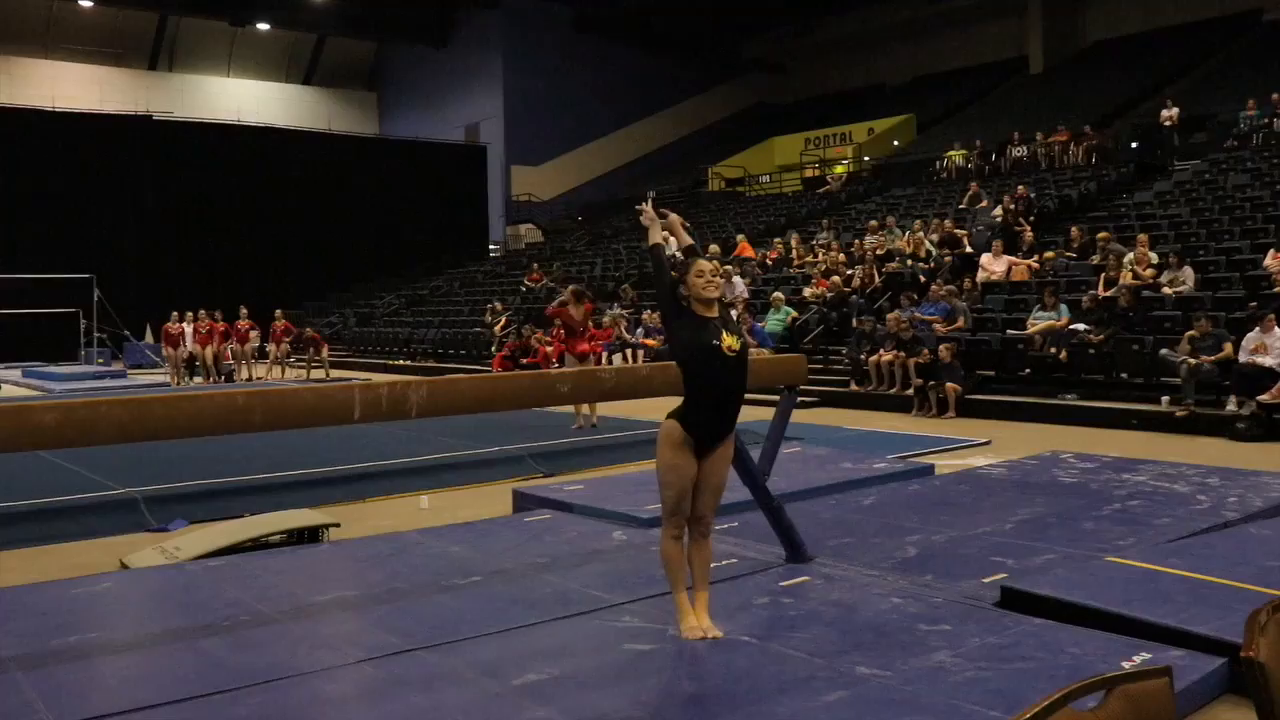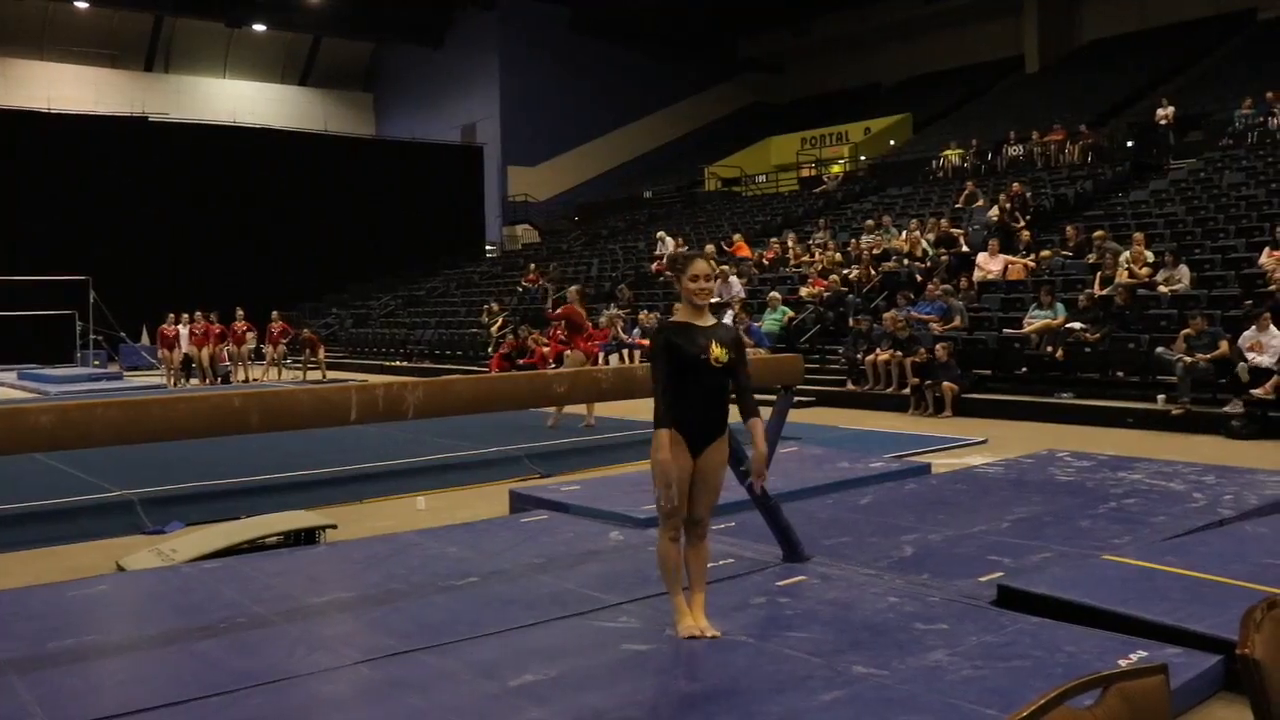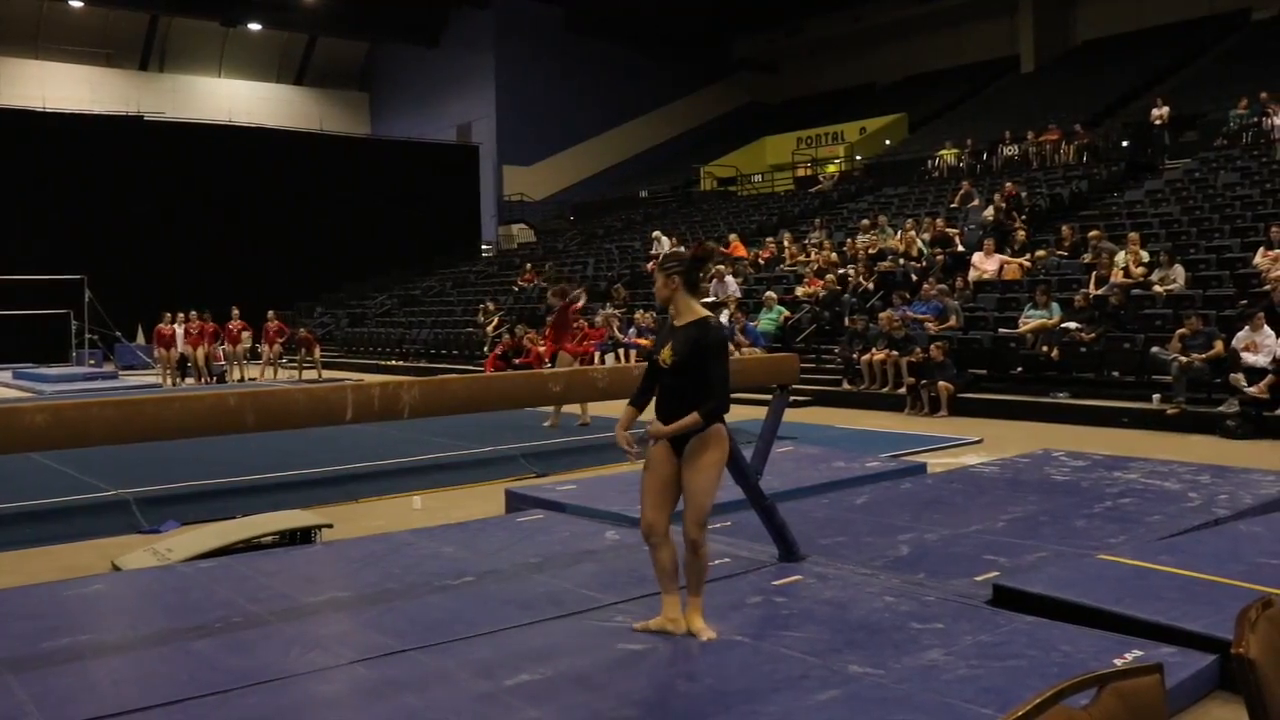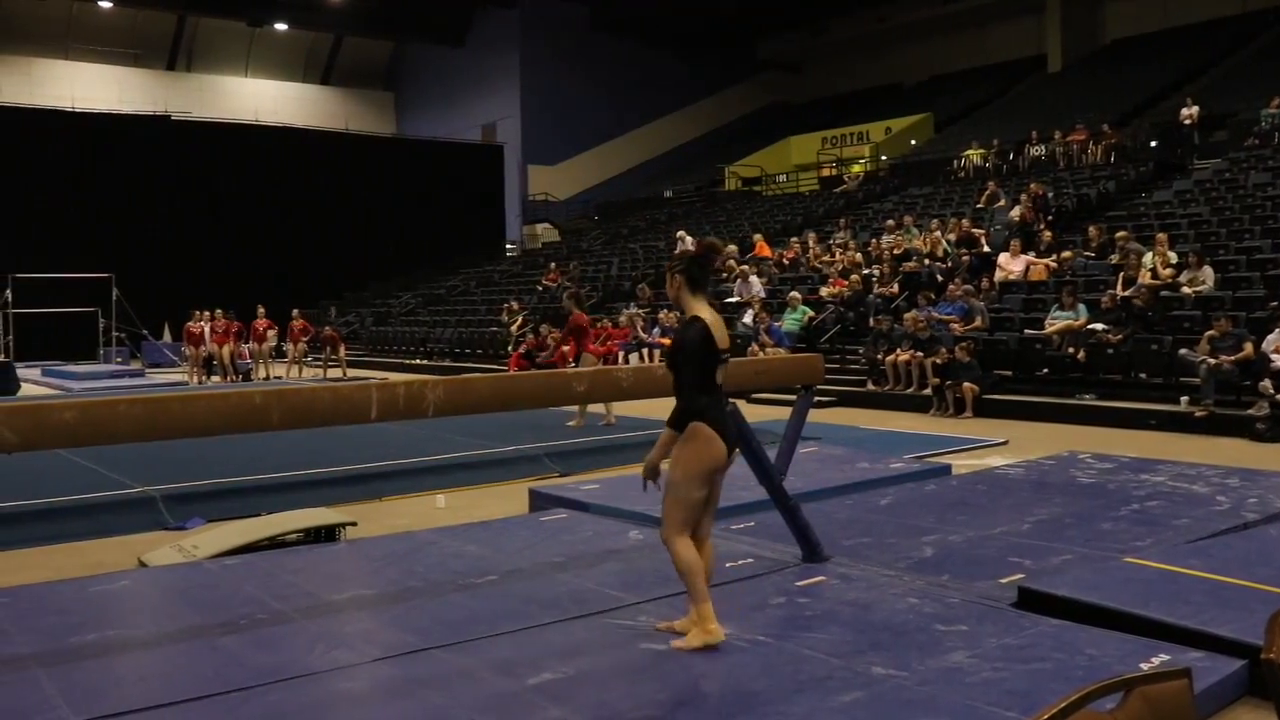
dt=0.4s
person 1, frame 1
left shoulder: (725, 317)
right shoulder: (681, 322)
left elbow: (701, 265)
right elbow: (662, 271)
left wrist: (679, 230)
right wrist: (653, 223)
left hip: (720, 437)
right hip: (684, 432)
left knee: (701, 526)
right knee: (675, 527)
left ankle: (701, 609)
right ankle: (684, 610)
person 1, frame 2
left shoulder: (728, 333)
right shoulder: (667, 334)
left elbow: (744, 392)
right elbow: (662, 397)
left wrist: (760, 445)
right wrist: (665, 455)
left hip: (713, 439)
right hip: (676, 438)
left knee: (699, 528)
right knee: (673, 527)
left ankle: (699, 608)
right ankle: (682, 611)
person 1, frame 3
left shoulder: (709, 331)
right shoulder: (668, 329)
left elbow: (718, 401)
right elbow: (648, 383)
left wrist: (670, 431)
right wrist: (624, 423)
left hip: (705, 439)
right hip: (667, 440)
left knee: (693, 534)
right knee: (652, 527)
left ankle: (694, 612)
right ankle: (671, 613)
person 1, frame 4
left shoulder: (690, 331)
right shoulder: (714, 324)
left elbow: (686, 403)
left wrist: (655, 457)
left hip: (702, 436)
right hip: (722, 433)
left knee: (674, 533)
right knee: (698, 531)
left ankle: (708, 626)
right ankle: (696, 616)
